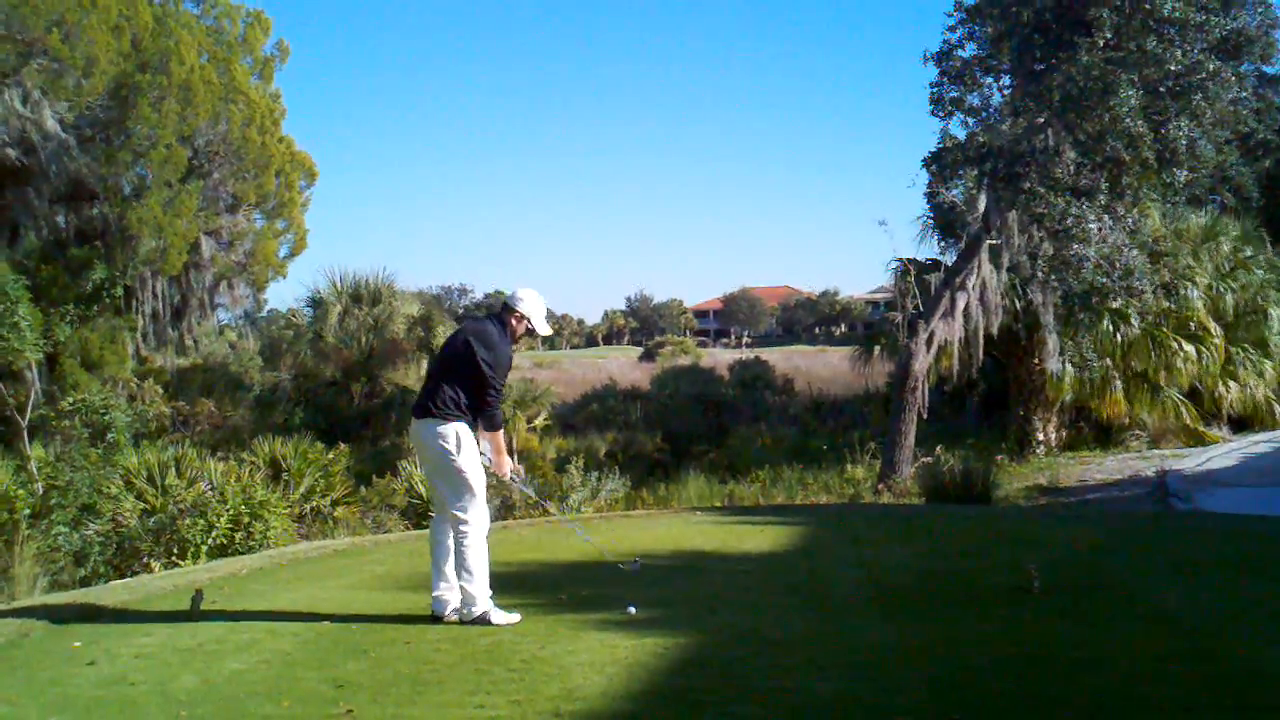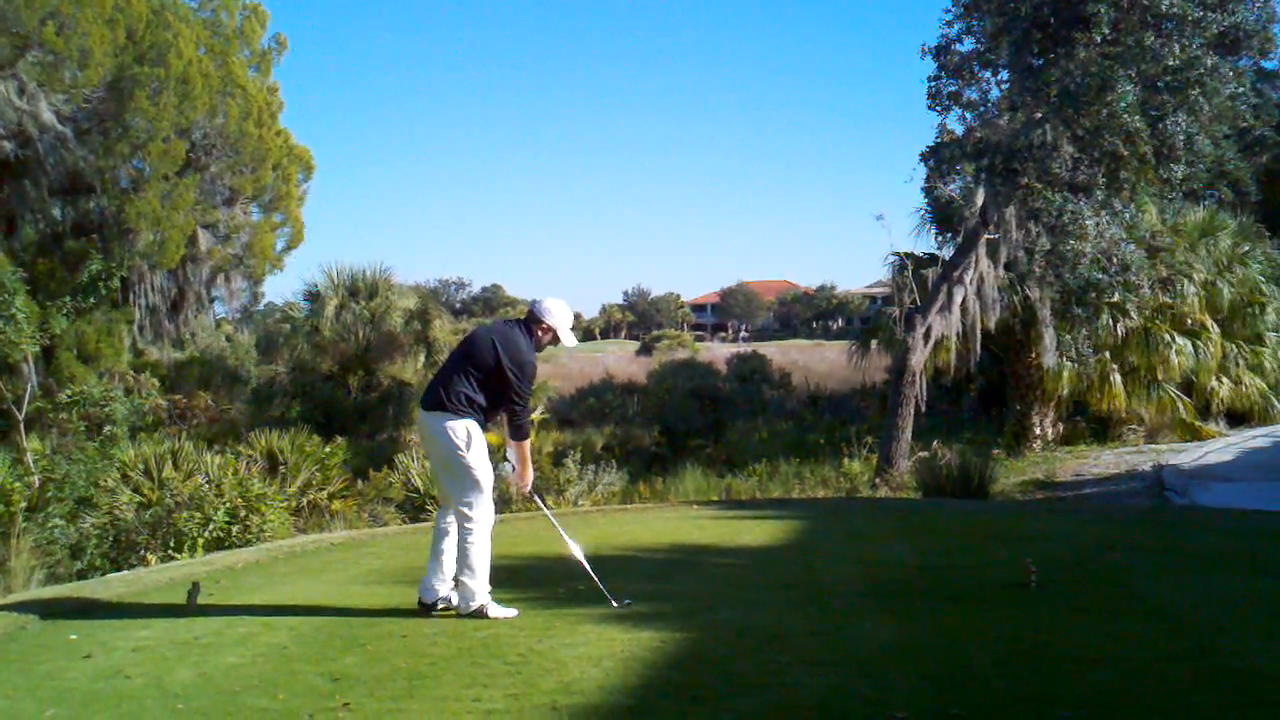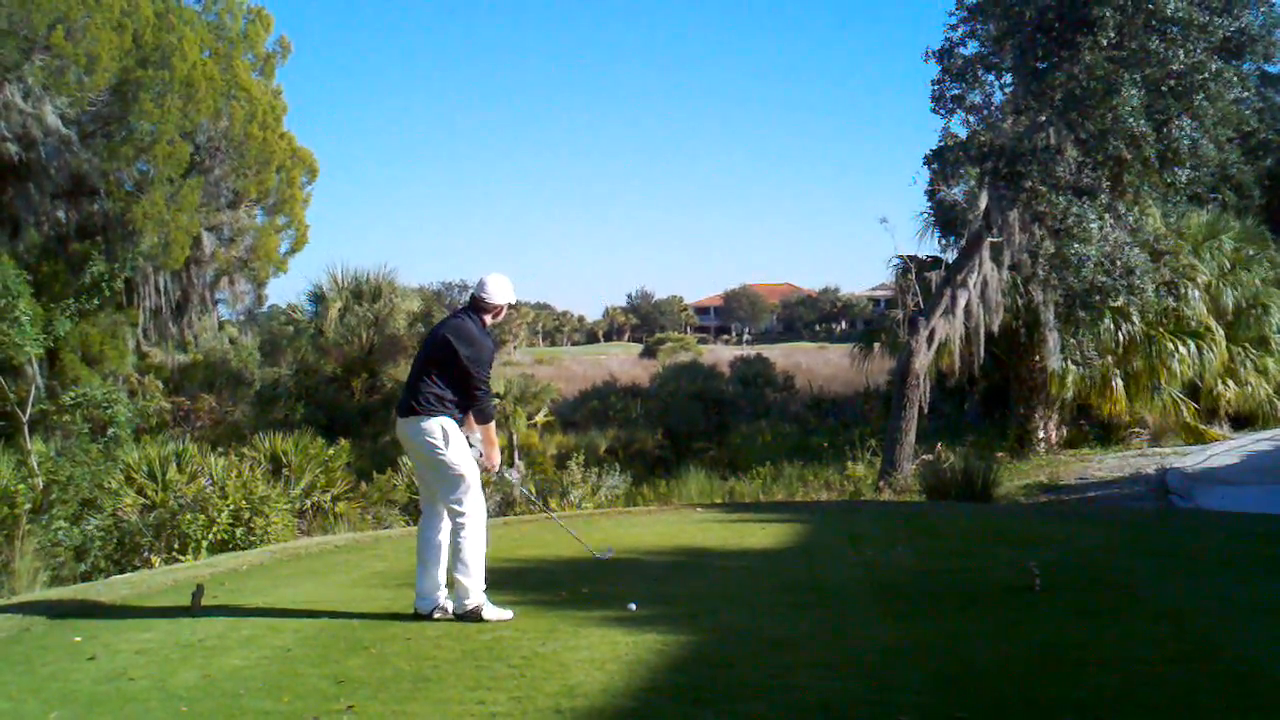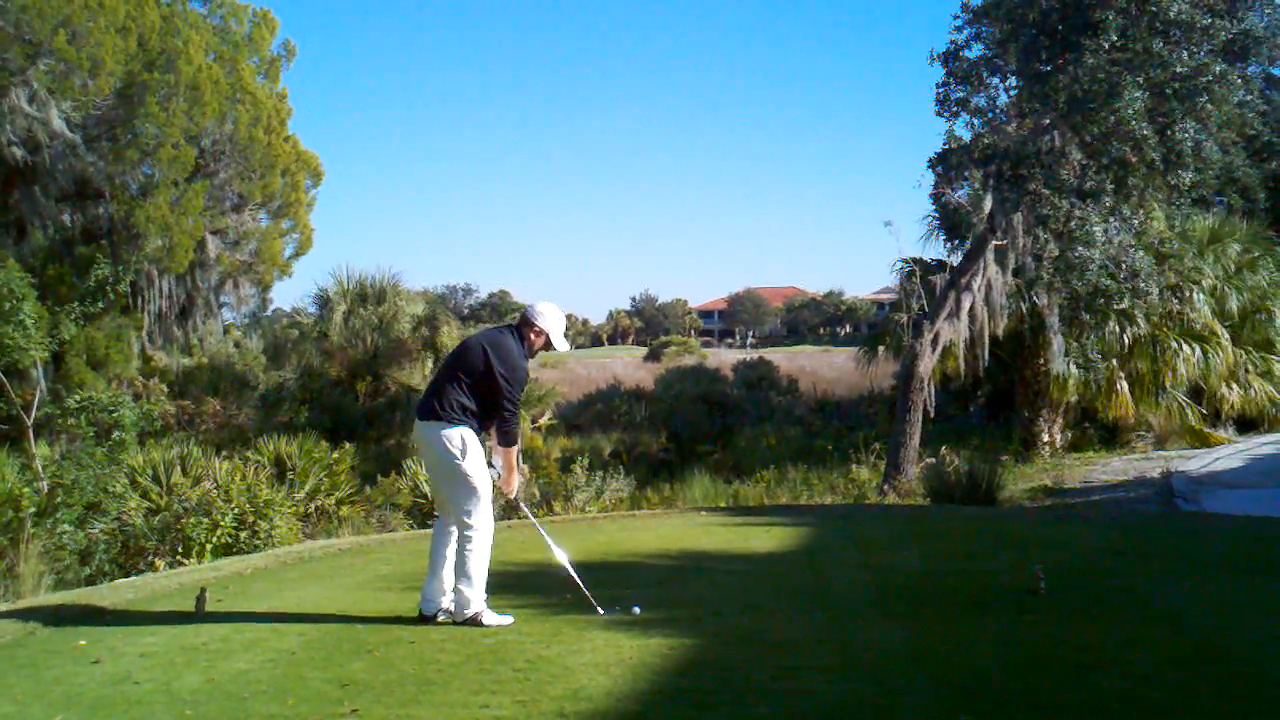
dt=1s
person 1, frame 1
left shoulder: (477, 329)
right shoulder: (496, 345)
right elbow: (490, 407)
left wrist: (490, 447)
right wrist: (501, 456)
left hip: (426, 426)
right hip: (447, 428)
left knee: (446, 516)
right knee: (471, 519)
left ankle: (445, 603)
right ankle: (476, 607)
person 1, frame 2
left shoulder: (500, 330)
right shoulder: (522, 355)
right elbow: (518, 416)
left wrist: (511, 452)
right wrist: (524, 467)
left hip: (433, 417)
right hip: (456, 423)
left knee: (451, 509)
right knee: (477, 513)
left ankle: (435, 592)
right ankle: (475, 600)
person 1, frame 3
left shoulder: (452, 324)
right shoulder: (478, 340)
right elbow: (481, 399)
left wrist: (471, 431)
right wrist: (492, 447)
left hip: (412, 422)
right hip: (434, 424)
left knee: (435, 512)
right knee: (469, 510)
left ankle: (430, 600)
right ankle: (470, 601)
person 1, frame 4
left shoulder: (493, 339)
right shoulder: (512, 359)
right elbow: (507, 420)
left wrist: (499, 455)
right wrist: (510, 472)
left hip: (429, 427)
right hip: (451, 432)
left knee: (450, 519)
right knee: (476, 521)
left ankle: (435, 604)
right ankle: (469, 608)
